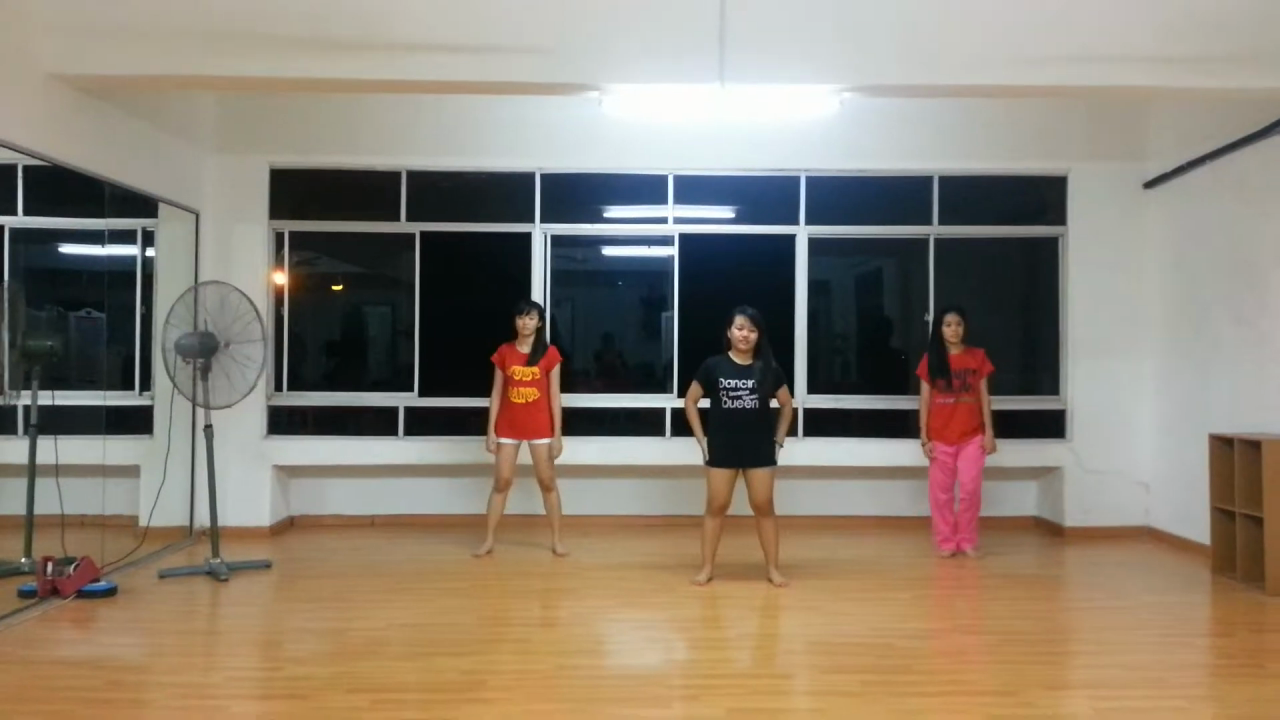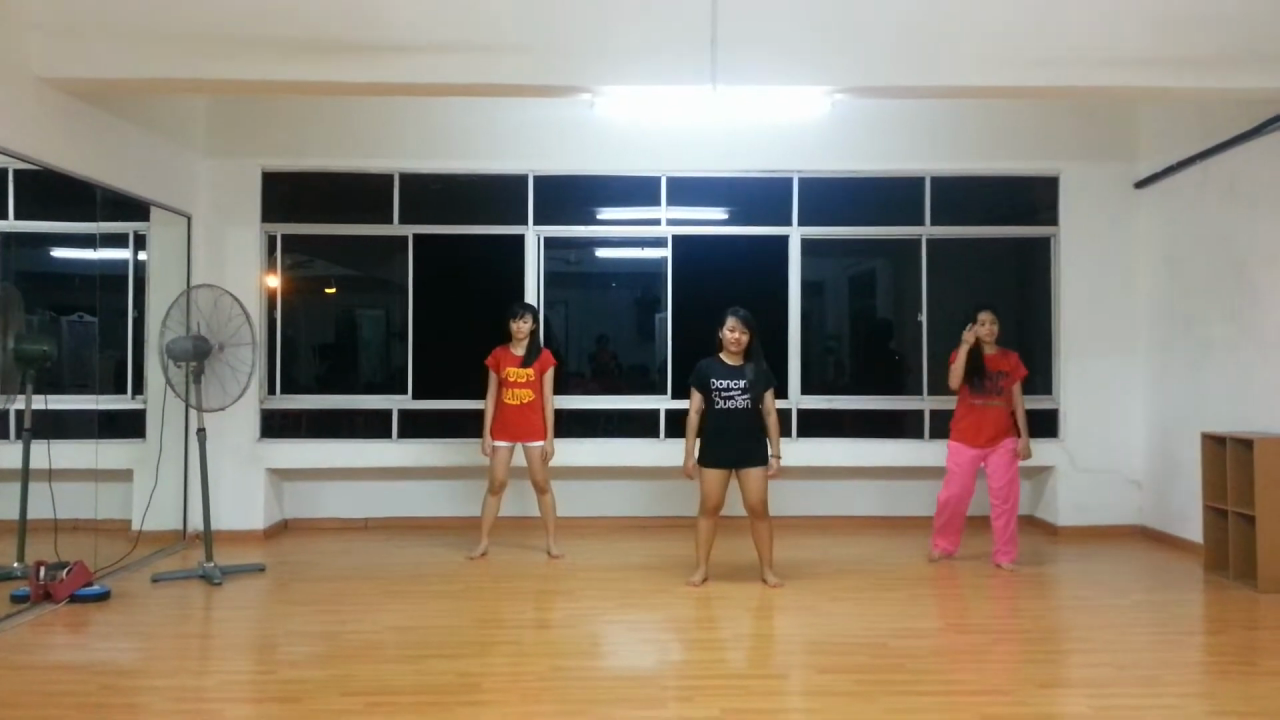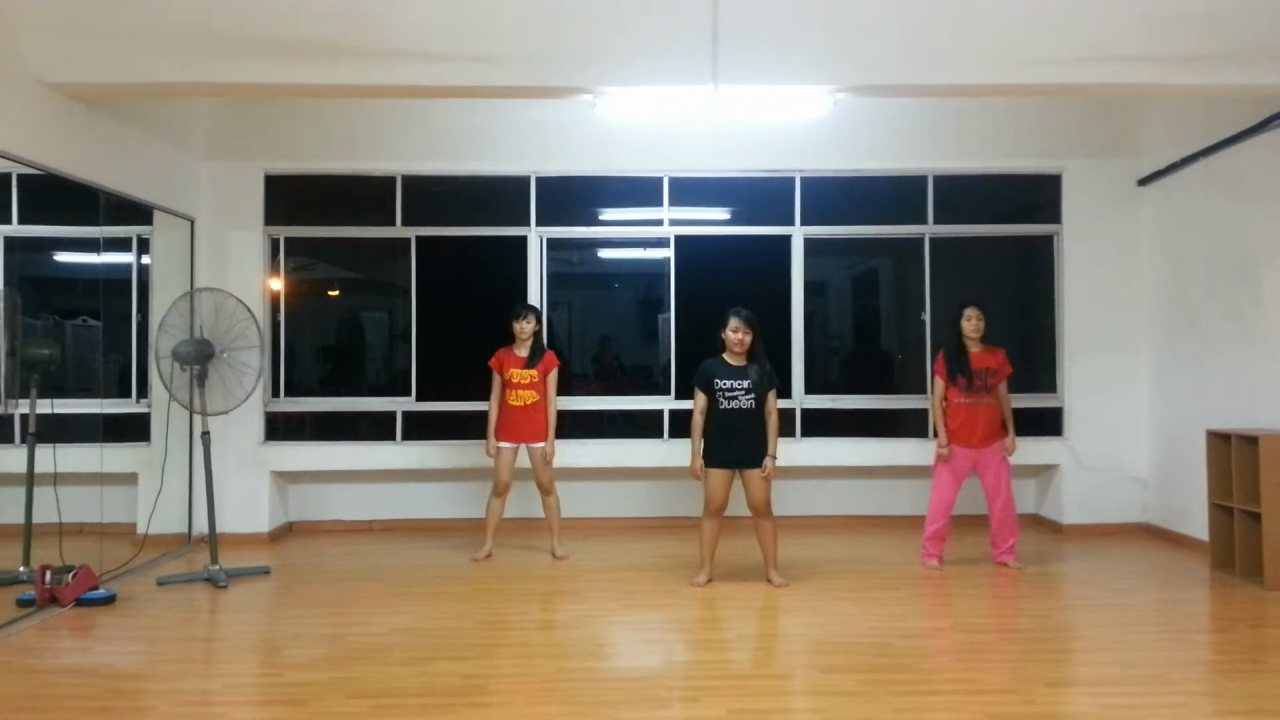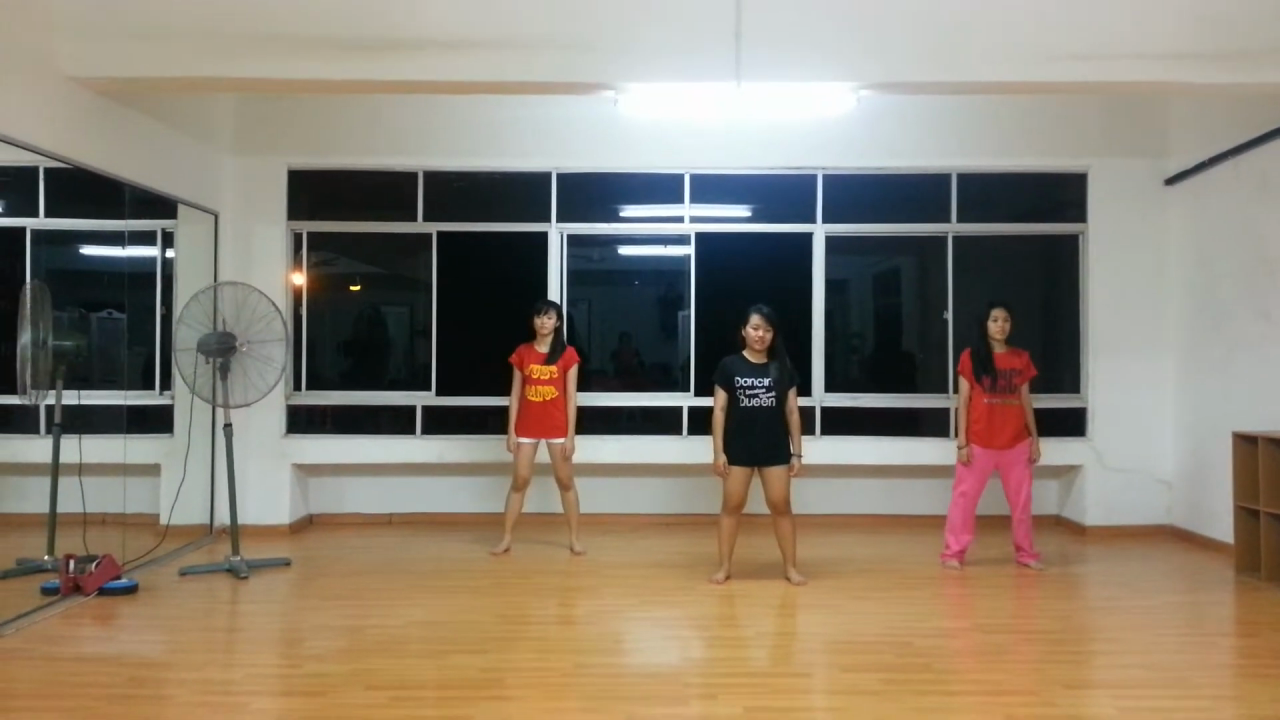
dt=1s
person 1, frame 1
left shoulder: (768, 368)
right shoulder: (713, 366)
left elbow: (787, 405)
right elbow: (690, 401)
left wrist: (778, 441)
right wrist: (702, 441)
left hip: (760, 449)
right hip: (721, 449)
left knee: (764, 507)
right knee: (716, 507)
left ankle: (773, 568)
right ankle: (707, 567)
person 1, frame 2
left shoulder: (759, 370)
right shoulder: (705, 368)
left elbow: (770, 412)
right elbow: (694, 412)
left wrist: (775, 454)
right wrist: (689, 454)
left hip: (752, 451)
right hip: (714, 451)
left knee: (758, 509)
right knee: (709, 508)
left ankle: (767, 569)
right ankle: (701, 568)
person 1, frame 3
left shoulder: (762, 370)
right shoulder: (709, 369)
left elbow: (771, 413)
right elbow: (699, 413)
left wrist: (771, 454)
right wrist: (696, 454)
left hip: (755, 451)
right hip: (718, 452)
left knee: (761, 508)
right knee: (713, 508)
left ankle: (772, 569)
right ankle: (706, 568)
person 1, frame 4
left shoulder: (782, 368)
right shoulder: (729, 366)
left elbow: (792, 411)
right elbow: (720, 410)
left wrist: (797, 452)
right wrist: (718, 451)
left hip: (775, 449)
right hip: (738, 449)
left knee: (781, 506)
right knee: (732, 505)
left ankle: (790, 567)
right ankle: (724, 566)
person 2, frame 1
left shoulder: (977, 357)
right shoulder: (930, 360)
left elbow: (984, 396)
right elbow: (925, 401)
left wrist: (989, 432)
right wrist: (924, 436)
left hip: (972, 436)
right hip: (940, 438)
left knee: (970, 489)
right knee: (941, 492)
left ankle: (966, 540)
right ankle: (946, 542)
person 2, frame 2
left shoulder: (1011, 359)
right shoulder: (962, 354)
left elbow: (1018, 400)
right elbow: (954, 383)
left wrist: (1024, 436)
right wrist: (966, 346)
left hip: (1002, 440)
right hip: (965, 440)
left knee: (1005, 497)
right knee: (953, 494)
left ankle: (1004, 554)
right ankle: (942, 544)
person 2, frame 3
left shoulder: (997, 356)
right shoulder: (947, 357)
left elbow: (1003, 397)
right elbow: (937, 400)
left wrist: (1011, 432)
right wrist: (942, 438)
left hip: (992, 442)
right hip: (956, 442)
left knee: (1001, 499)
right knee: (942, 499)
left ankle: (1006, 552)
right ankle: (932, 553)
person 2, frame 4
left shoulder: (1021, 358)
right shoulder: (971, 357)
left elbow: (1026, 401)
right elbow: (963, 401)
left wrist: (1035, 439)
right wrist: (962, 442)
left hip: (1016, 443)
right hip: (979, 443)
left knee: (1021, 500)
right knee: (965, 498)
left ankle: (1026, 552)
right ankle: (953, 552)
person 3, frame 1
left shoulder: (550, 354)
right shoulder: (504, 352)
left elbow: (554, 396)
right elbow: (496, 393)
left wrist: (557, 434)
right wrist: (490, 430)
left hip: (540, 428)
right hip: (508, 427)
left knee: (547, 483)
right knee: (502, 482)
left ankle: (556, 539)
right ankle: (489, 539)
person 3, frame 2
left shoulder: (543, 357)
right shoulder: (498, 355)
left elbow: (548, 399)
right elbow: (491, 397)
left wrist: (549, 437)
right wrist: (486, 434)
left hip: (533, 431)
right hip: (503, 430)
left knee: (542, 485)
right knee: (496, 485)
left ankle: (551, 541)
right ankle: (483, 542)
person 3, frame 3
left shoulder: (547, 358)
right shoulder: (501, 357)
left elbow: (551, 401)
right elbow: (495, 398)
left wrist: (551, 439)
right wrist: (490, 436)
left hip: (537, 432)
right hip: (507, 432)
left knee: (546, 486)
right knee: (500, 486)
left ankle: (556, 543)
right ankle: (488, 544)
person 3, frame 4
left shoulder: (567, 354)
right shoulder: (522, 352)
left elbow: (571, 397)
right elbow: (515, 394)
left wrist: (571, 435)
right wrist: (511, 431)
left hip: (557, 428)
right hip: (527, 427)
left knee: (565, 482)
right knee: (519, 481)
left ankle: (574, 539)
right ankle: (506, 538)
